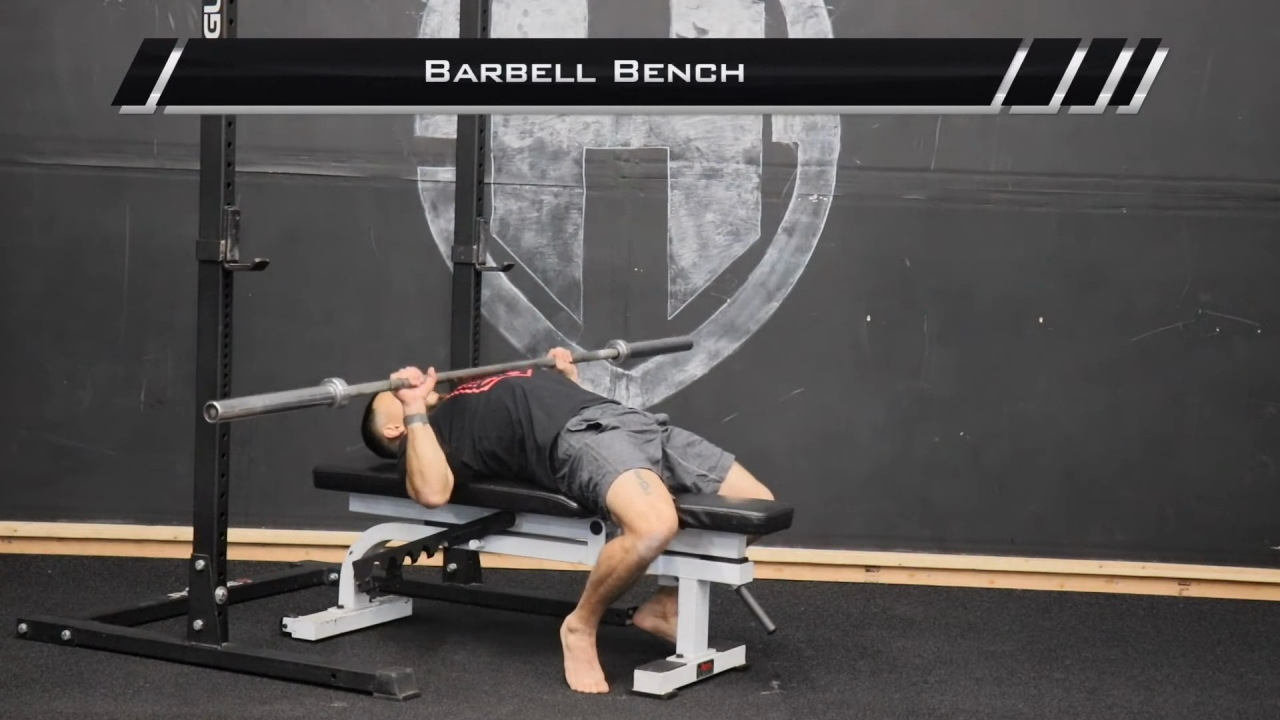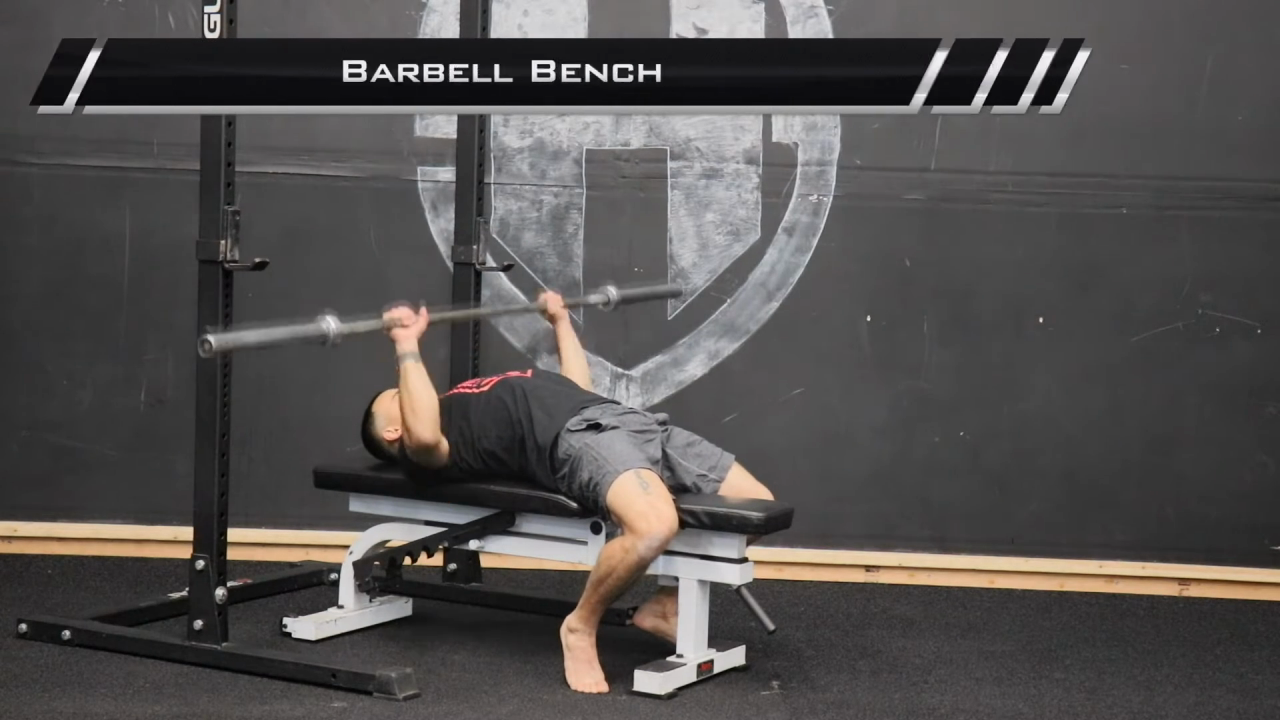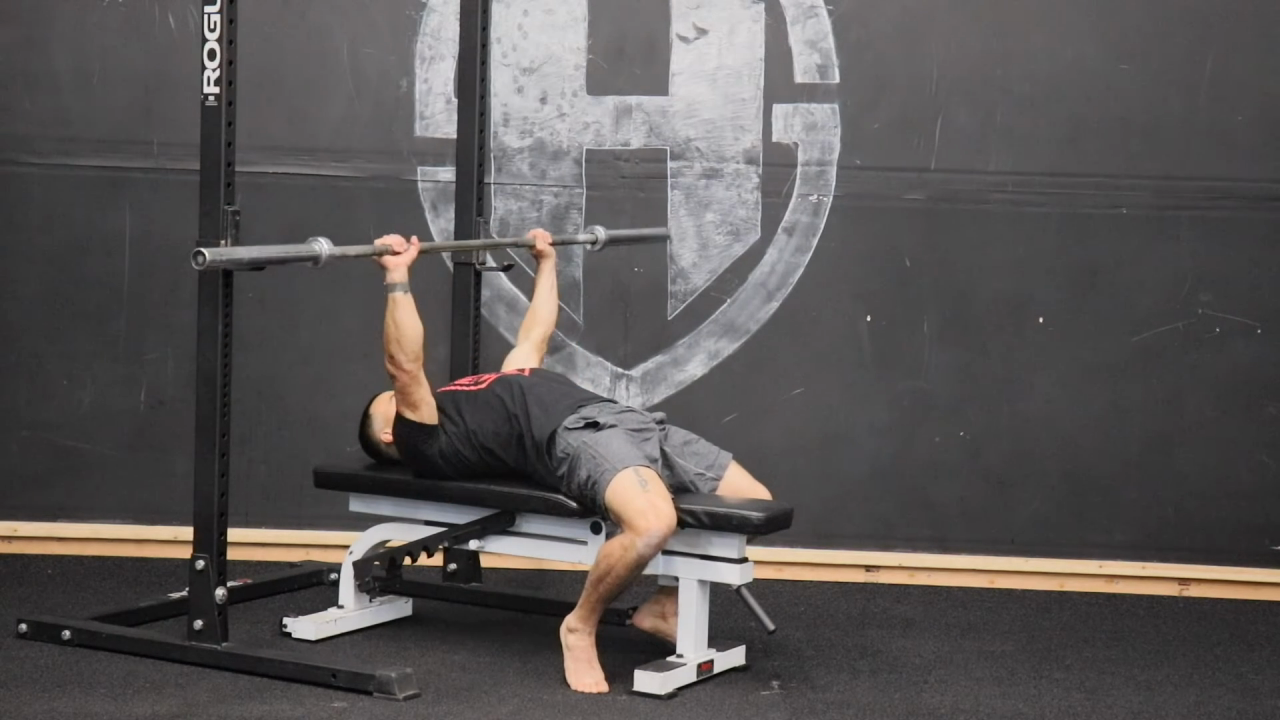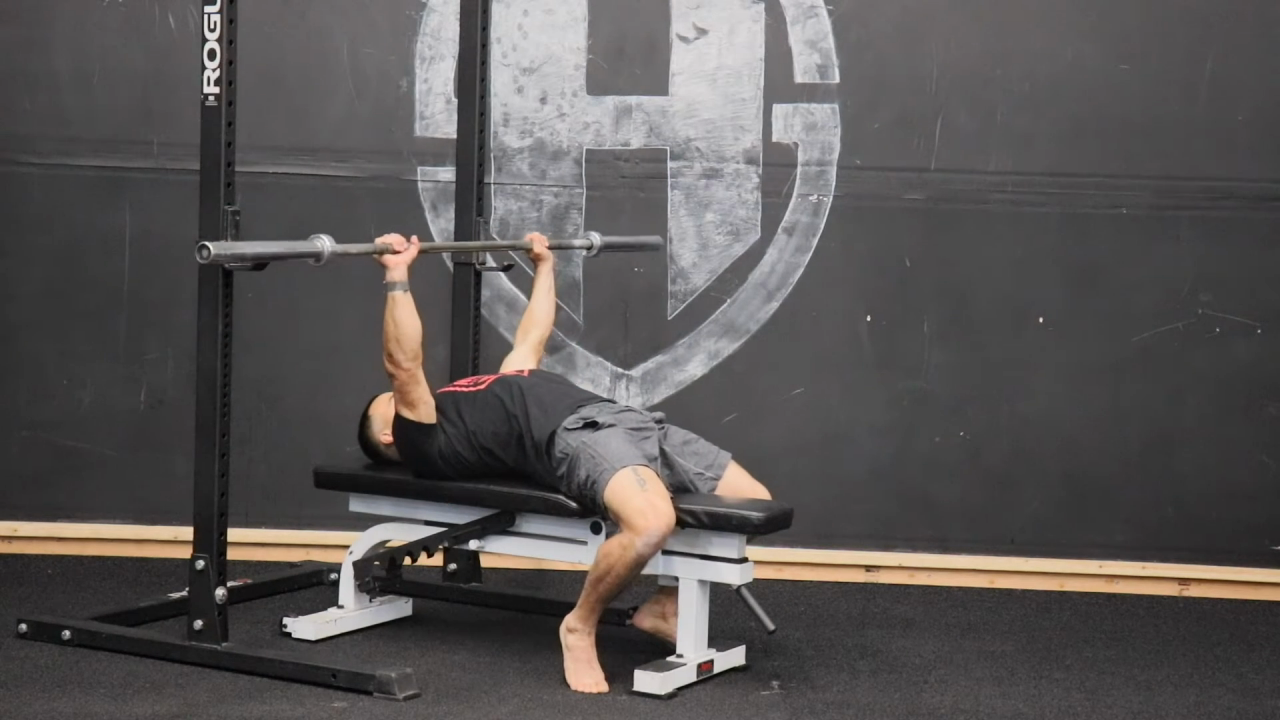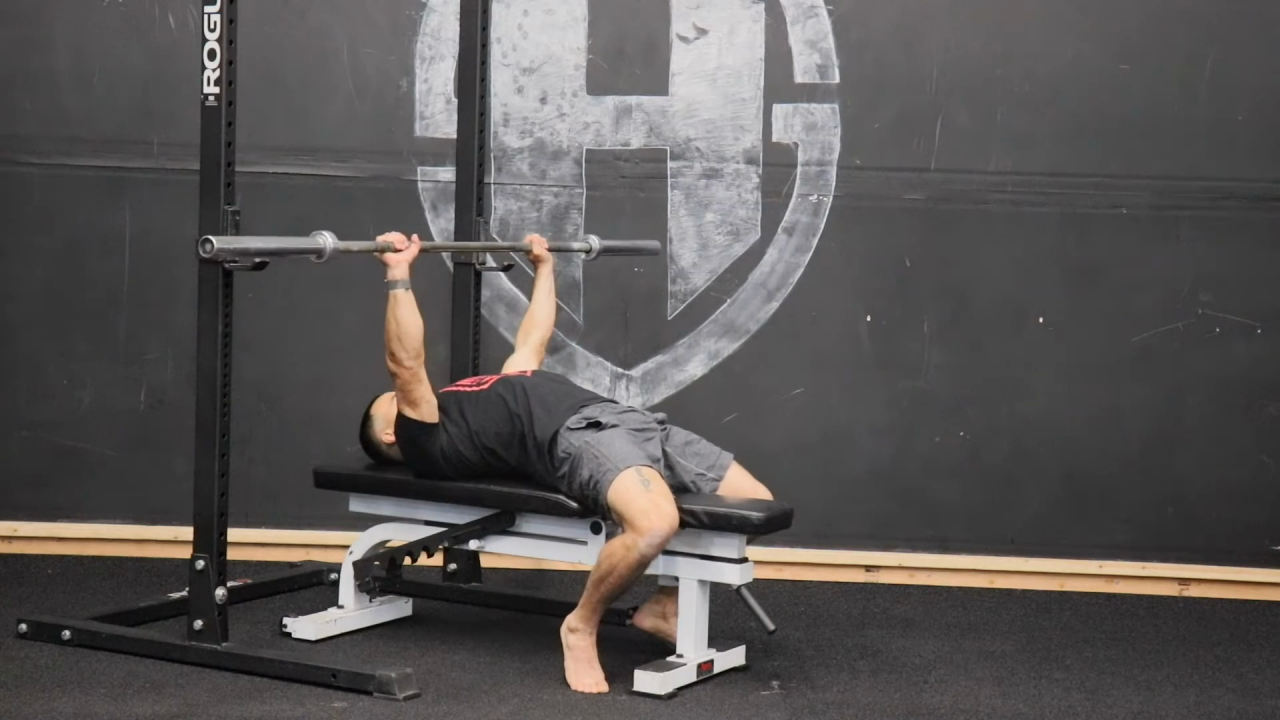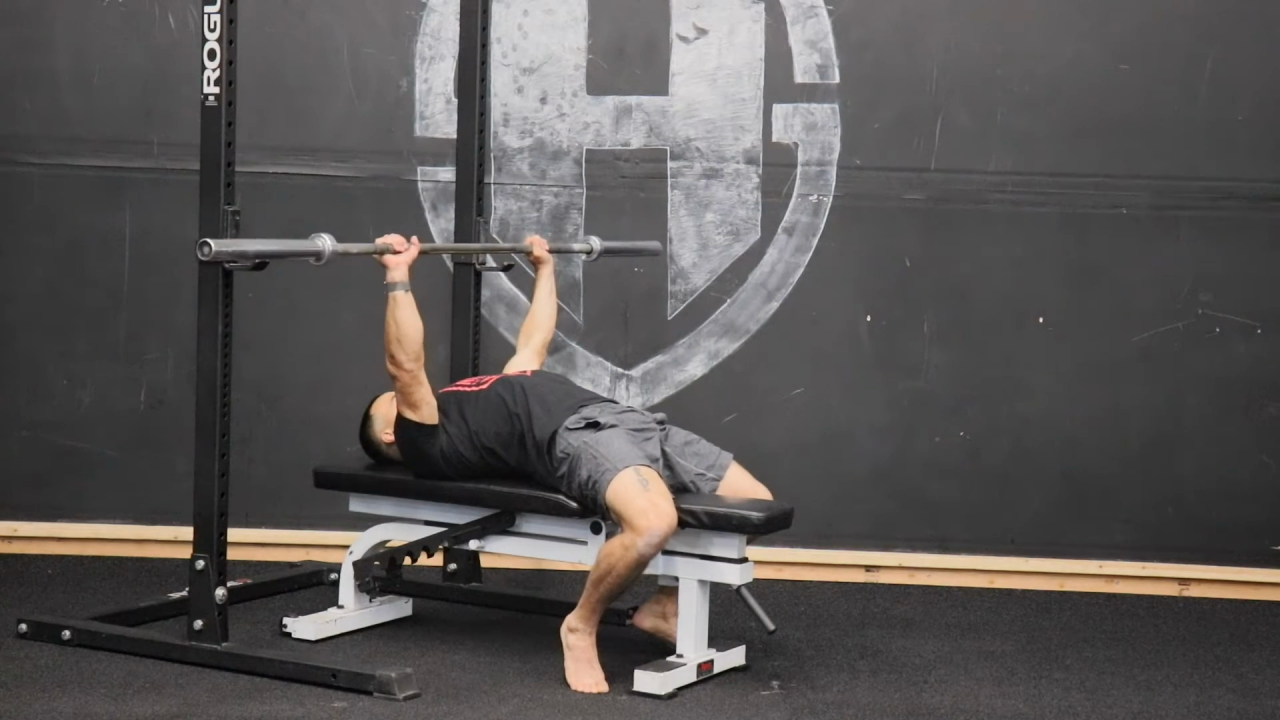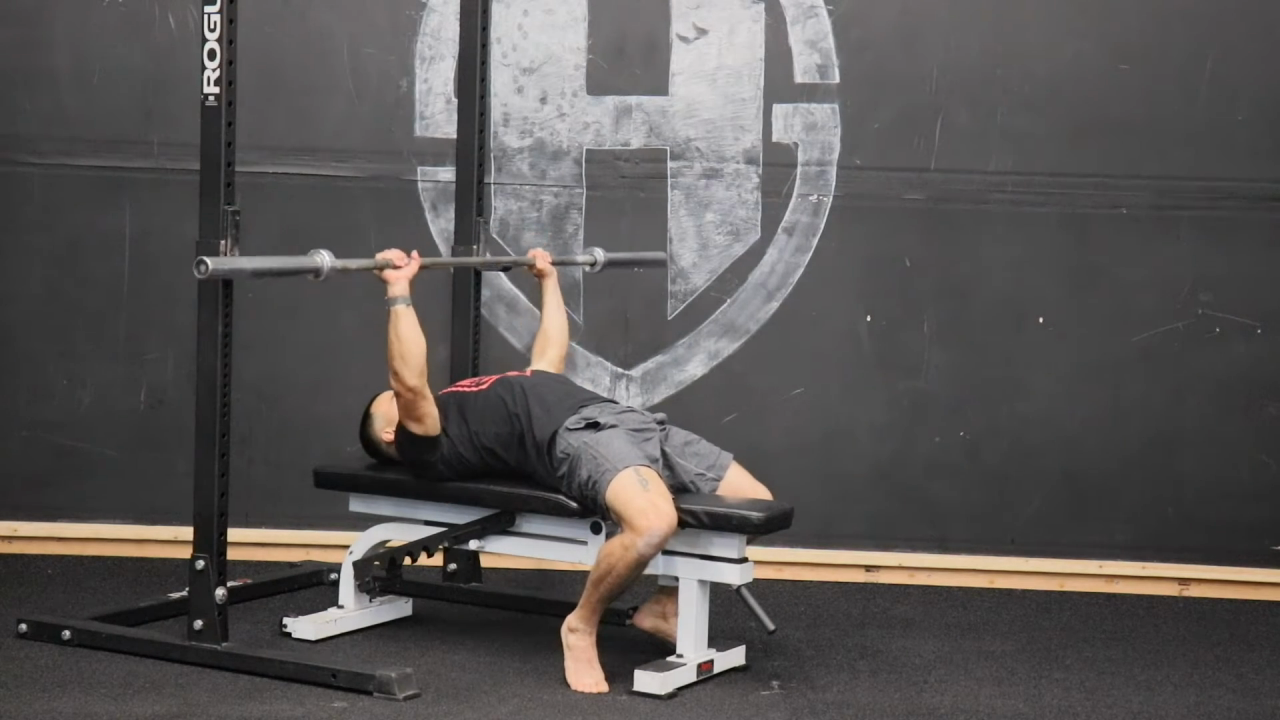
dt=0.2s
person 1, frame 1
left shoulder: (469, 403)
right shoulder: (431, 429)
right elbow: (432, 493)
left wrist: (568, 375)
right wrist: (416, 403)
right knee: (653, 526)
left ankle: (667, 605)
right ankle: (581, 626)
person 1, frame 2
left shoulder: (480, 401)
left elbow: (576, 384)
right elbow: (424, 434)
left wrist: (561, 322)
right wrist: (407, 348)
right knee: (655, 525)
left ankle: (668, 603)
right ankle: (581, 624)
person 1, frame 3
left shoulder: (479, 402)
right shoulder: (427, 441)
left elbow: (534, 336)
right elbow: (403, 365)
left wrist: (546, 263)
right wrist: (397, 276)
left knee: (755, 506)
right knee: (653, 524)
left ankle: (666, 605)
right ankle: (581, 626)
person 1, frame 4
left shoulder: (477, 404)
right shoulder: (425, 441)
left elbow: (532, 339)
right elbow: (403, 364)
left wrist: (544, 265)
right wrist: (396, 275)
right knee: (651, 524)
left ankle: (665, 605)
right ankle: (580, 626)
person 1, frame 5
left shoulder: (477, 405)
right shoulder: (428, 442)
left elbow: (532, 341)
right elbow: (405, 364)
left wrist: (543, 267)
right wrist: (398, 274)
right knee: (655, 524)
left ankle: (665, 605)
right ankle: (581, 626)
person 1, frame 6
left shoulder: (478, 402)
right shoulder: (426, 442)
left elbow: (534, 344)
right elbow: (405, 366)
left wrist: (544, 268)
right wrist: (398, 276)
left knee: (755, 504)
right knee: (653, 523)
left ankle: (665, 605)
right ankle: (581, 626)
person 1, frame 7
left shoulder: (475, 404)
right shoulder: (426, 440)
left elbow: (550, 357)
right elbow: (412, 384)
left wrist: (548, 281)
right wrist: (398, 291)
left knee: (755, 505)
right knee: (653, 523)
left ankle: (665, 606)
right ankle: (581, 626)
